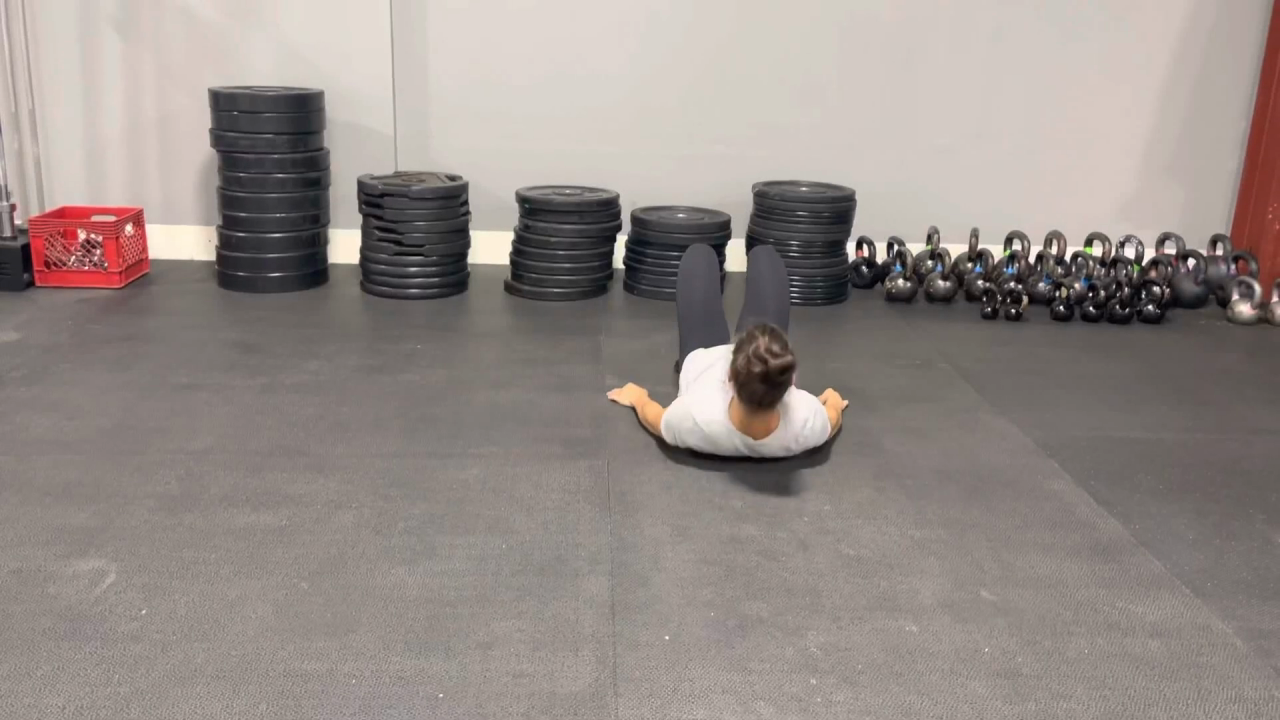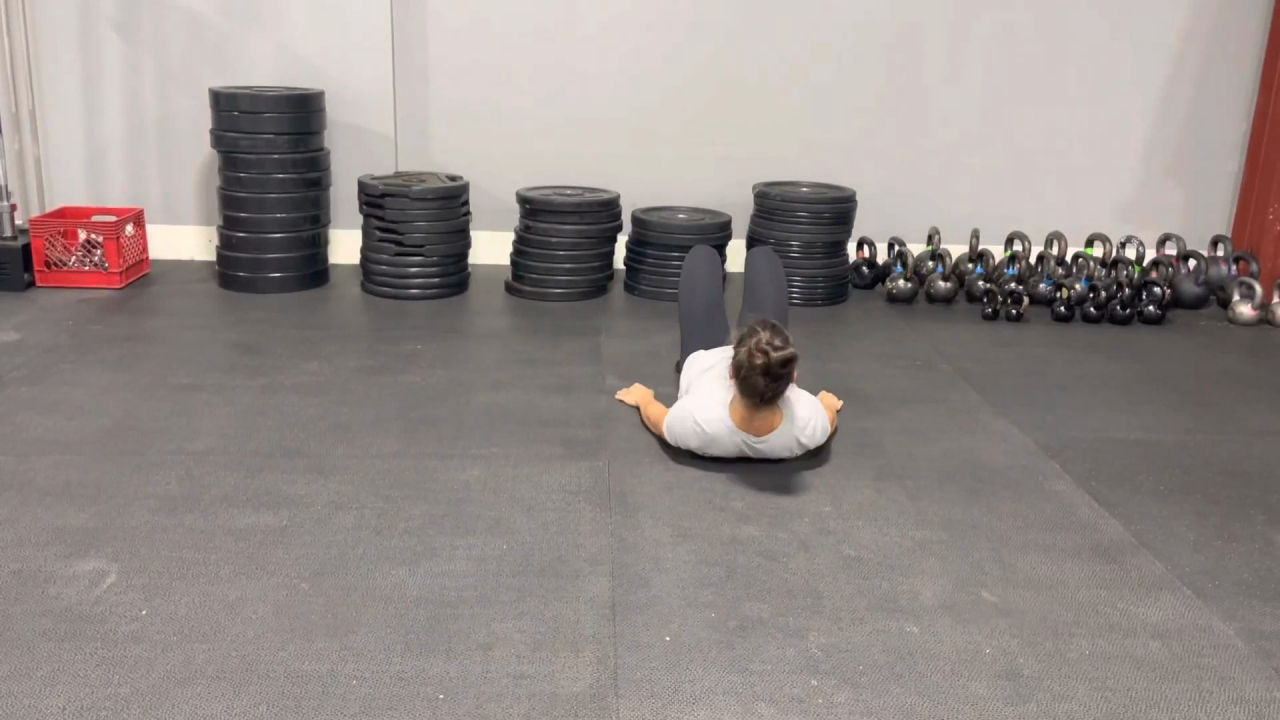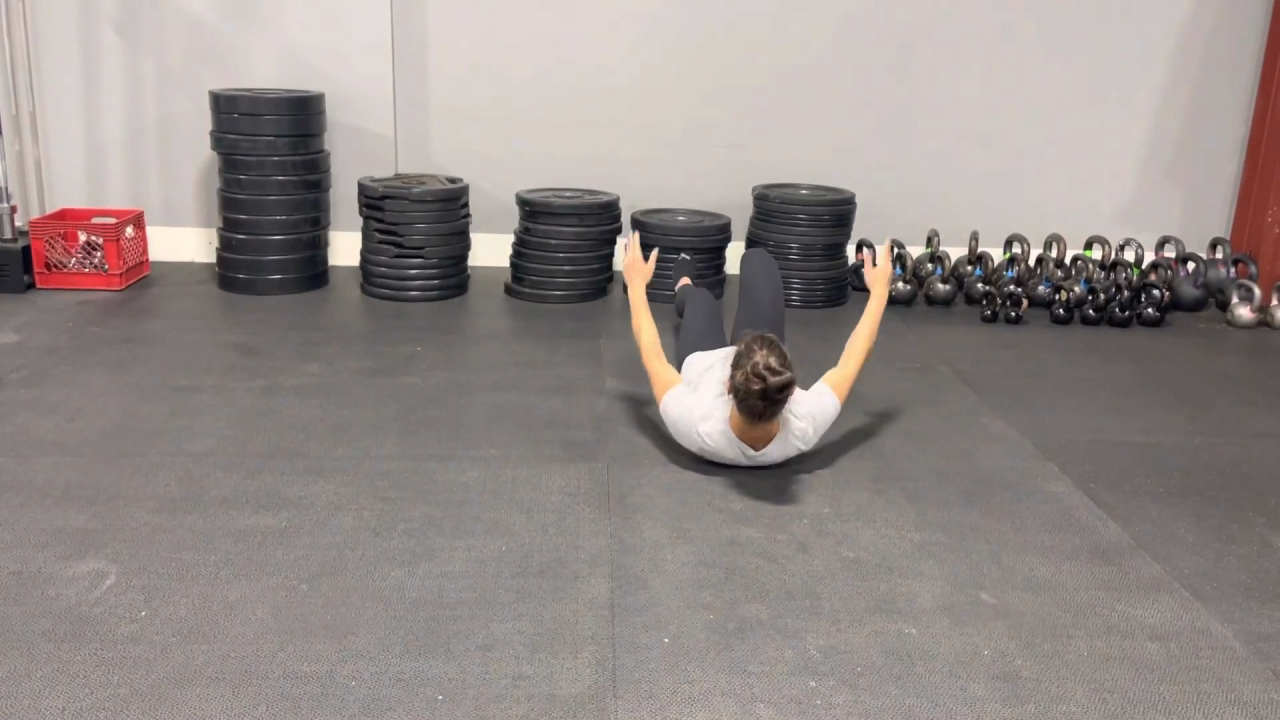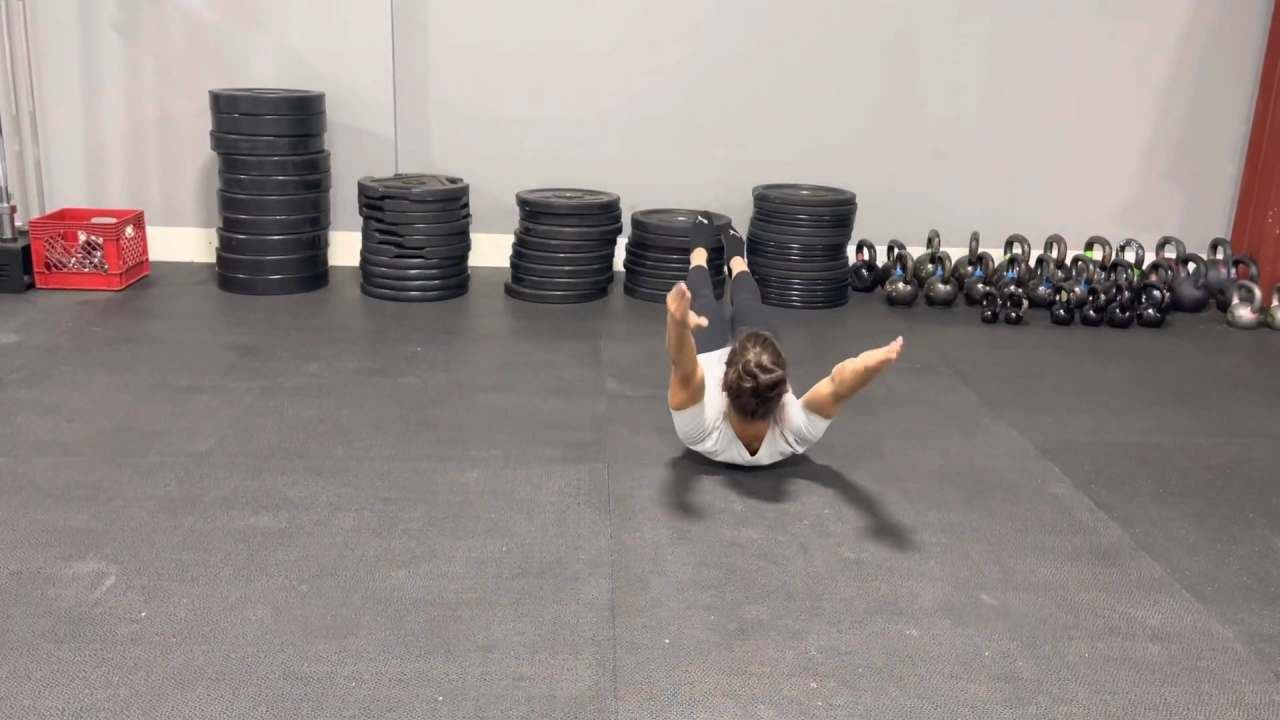
dt=0.7s
person 1, frame 1
left shoulder: (695, 417)
right shoulder: (807, 421)
left elbow: (656, 421)
left wrist: (636, 397)
right wrist: (833, 402)
left knee: (699, 254)
right knee: (764, 255)
person 1, frame 2
left shoulder: (697, 420)
right shoulder: (808, 425)
left elbow: (658, 421)
left wrist: (642, 396)
right wrist: (828, 404)
left knee: (702, 256)
right knee: (761, 257)
person 1, frame 3
left shoulder: (698, 430)
right shoulder: (803, 431)
left elbow: (654, 360)
right elbow: (847, 366)
left wrist: (636, 284)
right wrist: (879, 292)
left knee: (699, 302)
right knee: (756, 260)
left ankle: (684, 288)
person 1, frame 4
left shoulder: (701, 429)
right shoulder: (795, 432)
left elbow: (683, 371)
right elbow: (836, 386)
left wrist: (680, 328)
right wrist: (868, 364)
left knee: (705, 307)
right knee: (748, 305)
left ankle: (701, 252)
right ankle: (736, 259)
